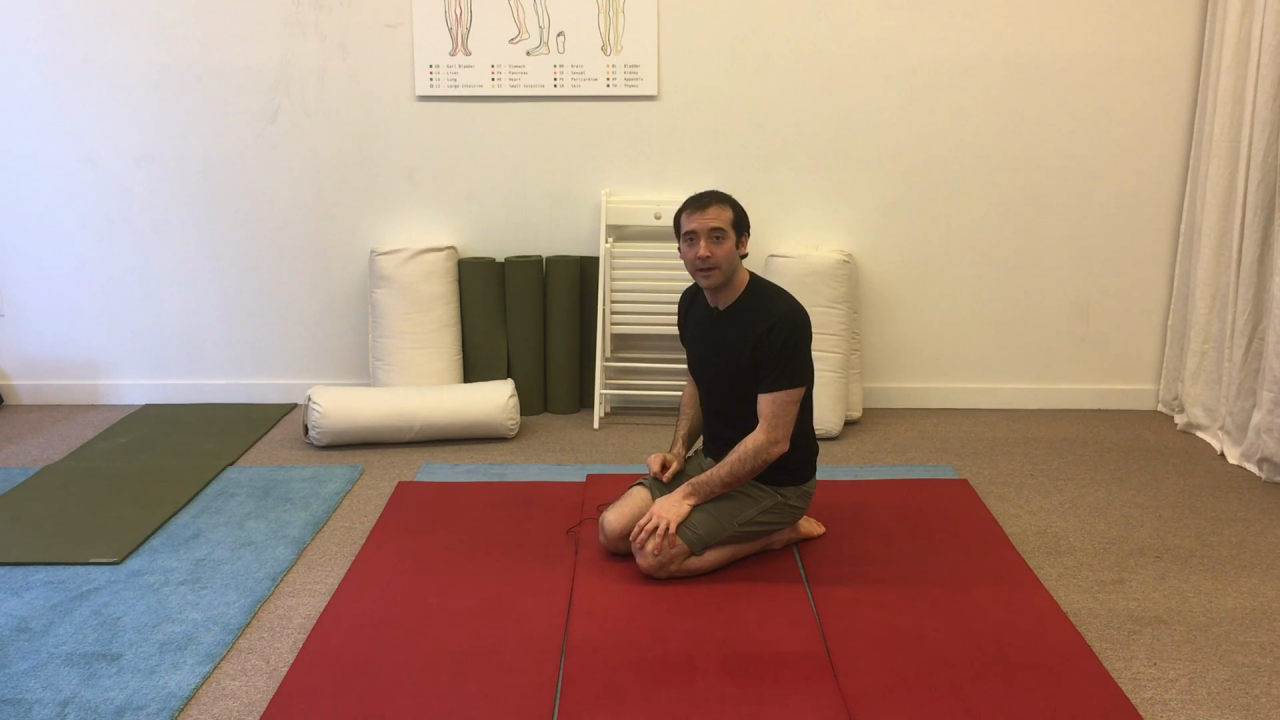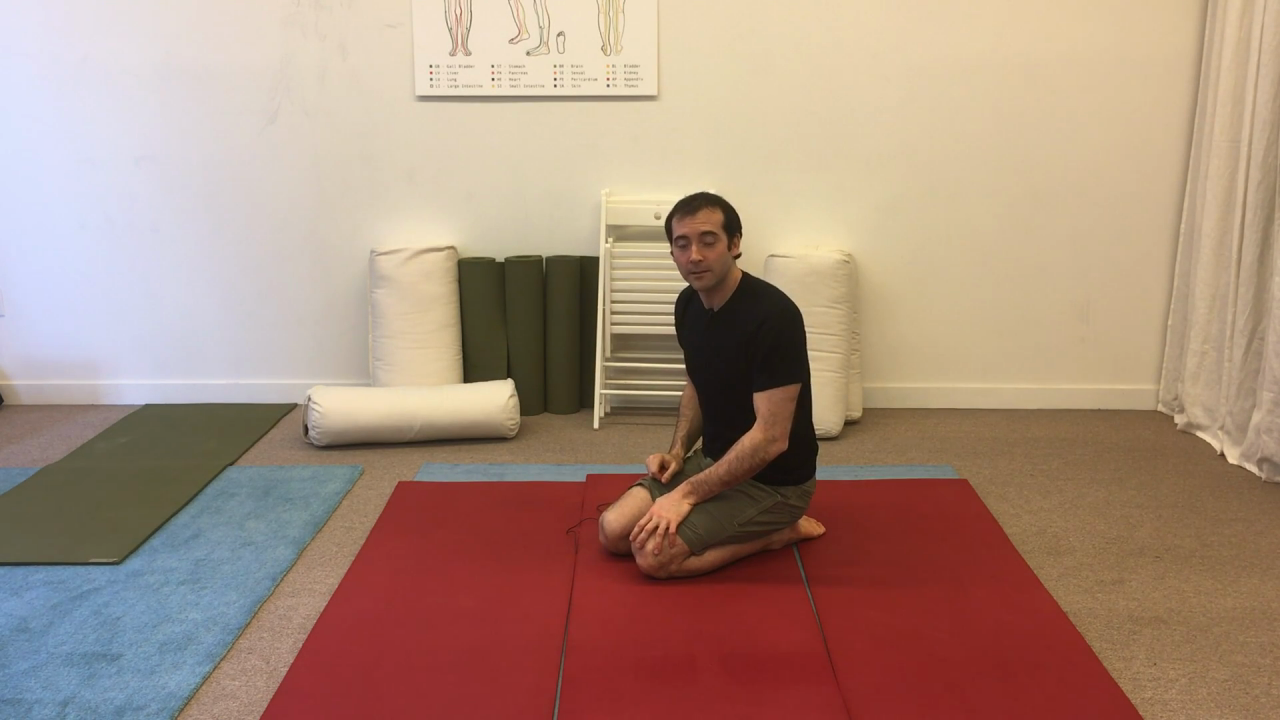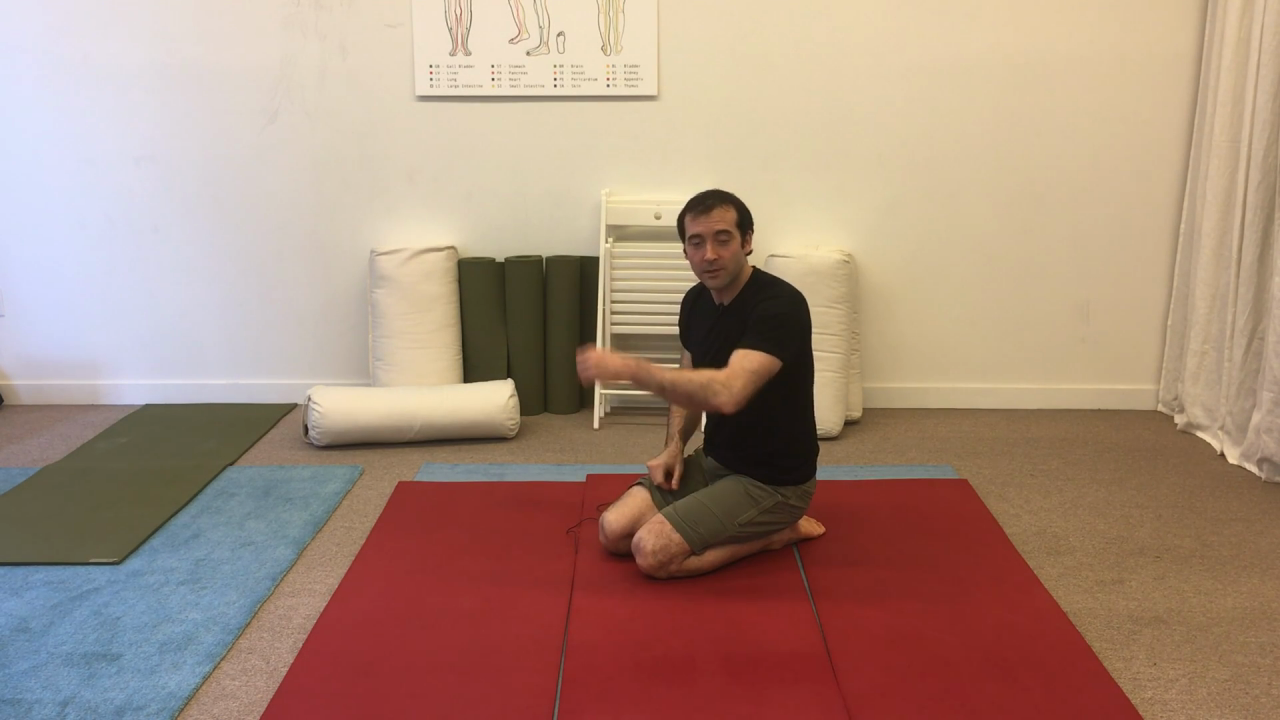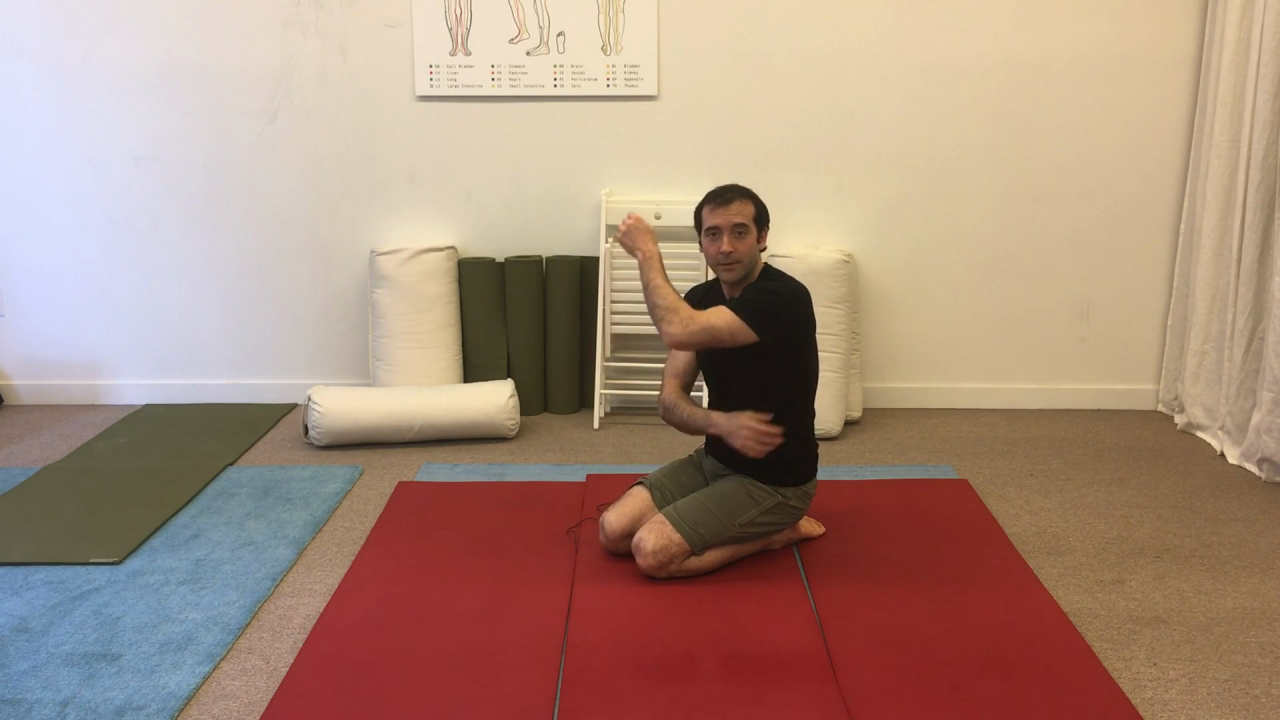
dt=0.5s
person 1, frame 1
left shoulder: (780, 318)
right shoulder: (692, 303)
left elbow: (772, 439)
left wrist: (688, 496)
right wrist: (678, 449)
left hip: (773, 481)
right hip: (715, 460)
left knee: (653, 554)
right knee: (614, 531)
left ankle: (778, 532)
right ankle: (756, 528)
person 1, frame 2
left shoulder: (772, 316)
right shoulder: (689, 304)
left elbow: (771, 438)
left wrist: (687, 494)
right wrist: (678, 450)
left hip: (772, 481)
right hip: (715, 460)
left knee: (653, 553)
right knee: (614, 531)
left ankle: (778, 530)
right ankle: (758, 528)
person 1, frame 3
left shoulder: (779, 306)
right shoulder: (696, 302)
left elbow: (727, 394)
right elbow: (687, 384)
left wrist: (627, 368)
right wrist: (673, 447)
left hip: (772, 481)
right hip: (715, 460)
left knee: (652, 552)
right knee: (614, 532)
left ankle: (777, 531)
right ankle: (756, 528)
person 1, frame 4
left shoulder: (782, 298)
right shoulder: (700, 300)
left elbow: (679, 332)
right elbow: (670, 398)
left wrist: (647, 251)
right wrist: (723, 423)
left hip: (773, 481)
right hip: (717, 458)
left knee: (652, 552)
right knee: (614, 531)
left ankle: (778, 531)
right ankle: (757, 526)
